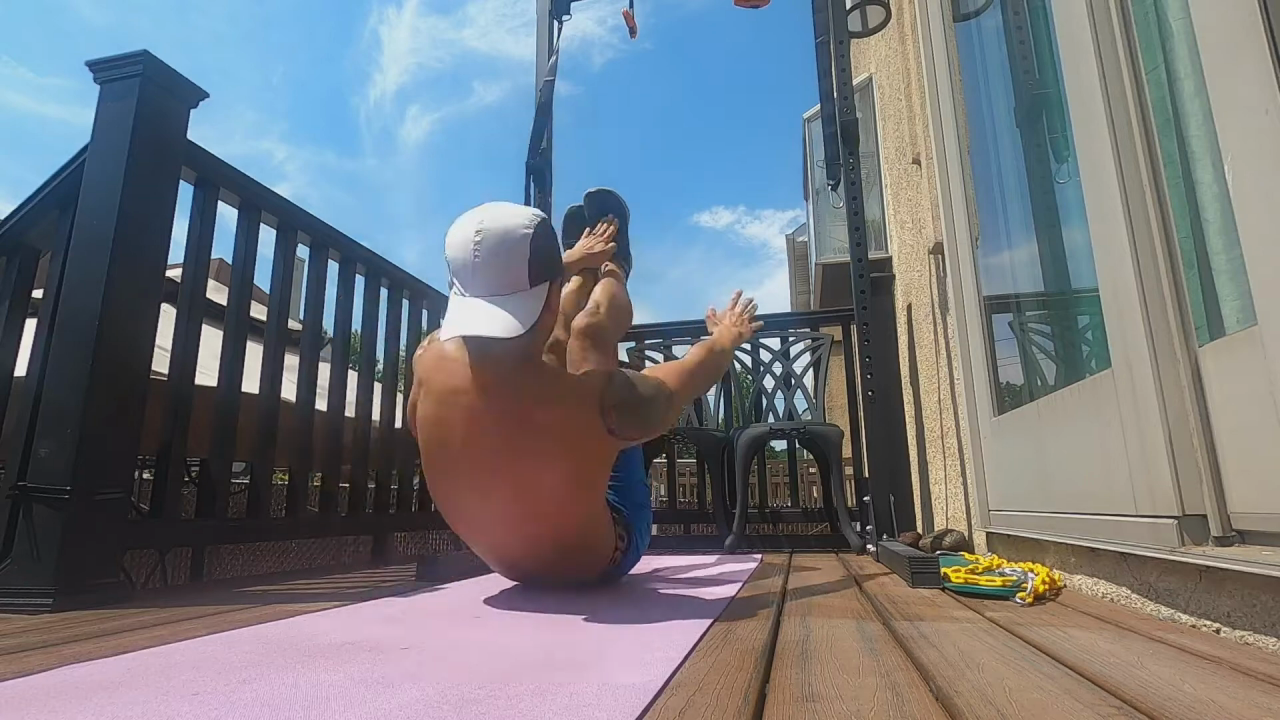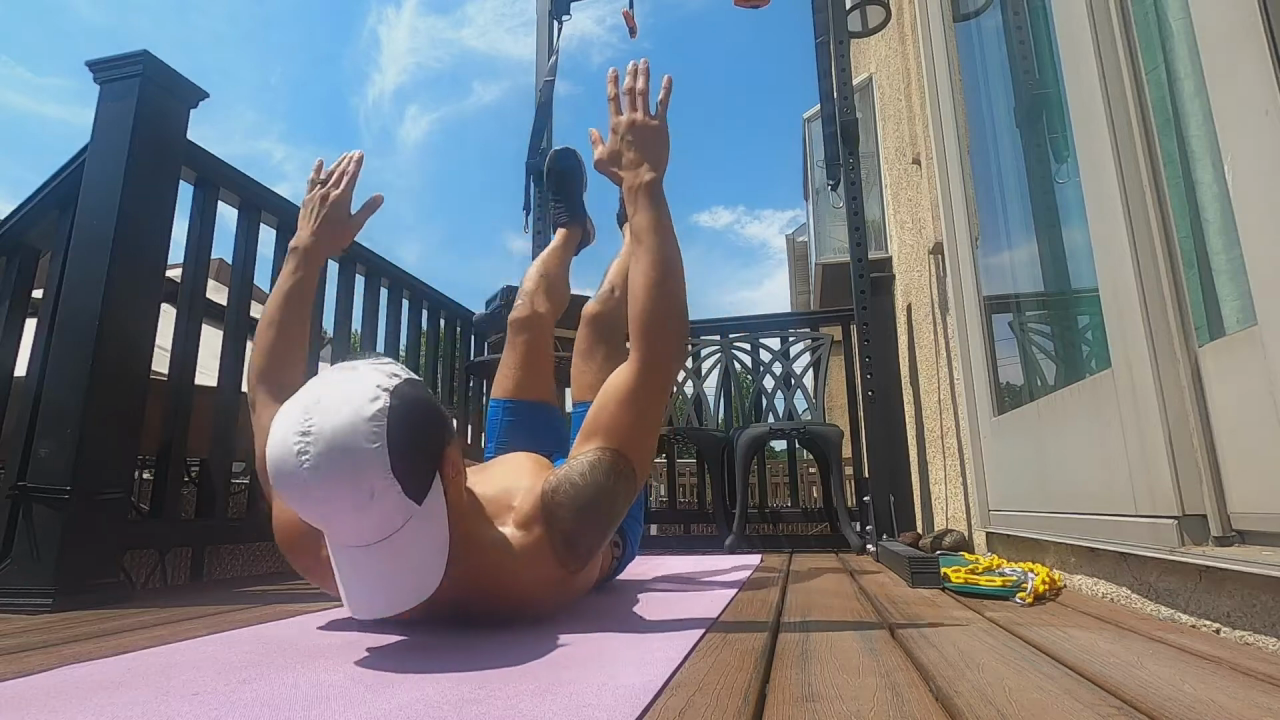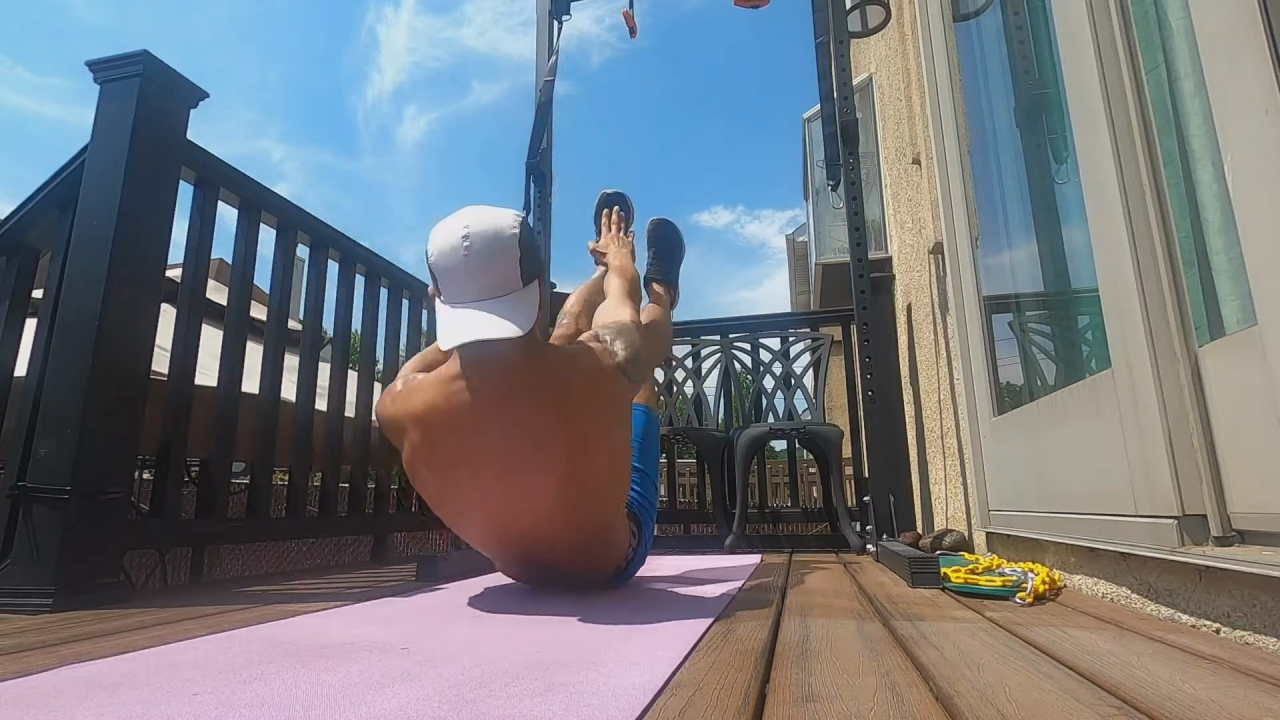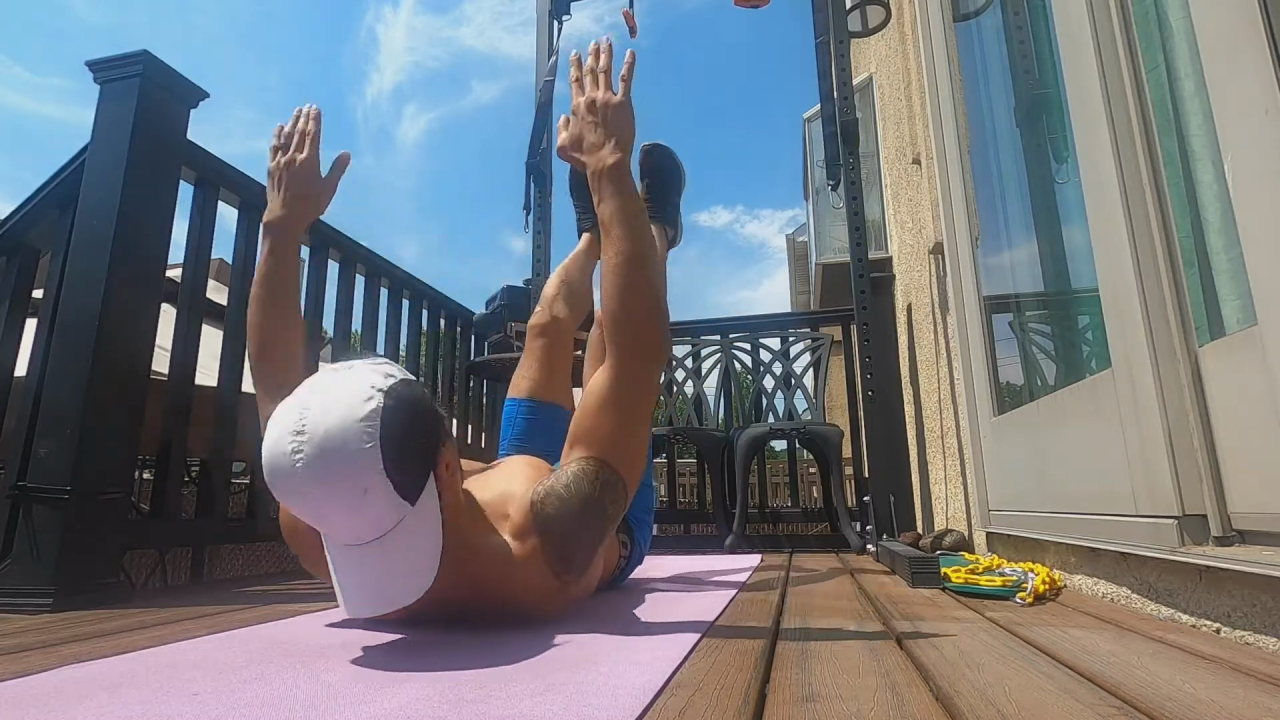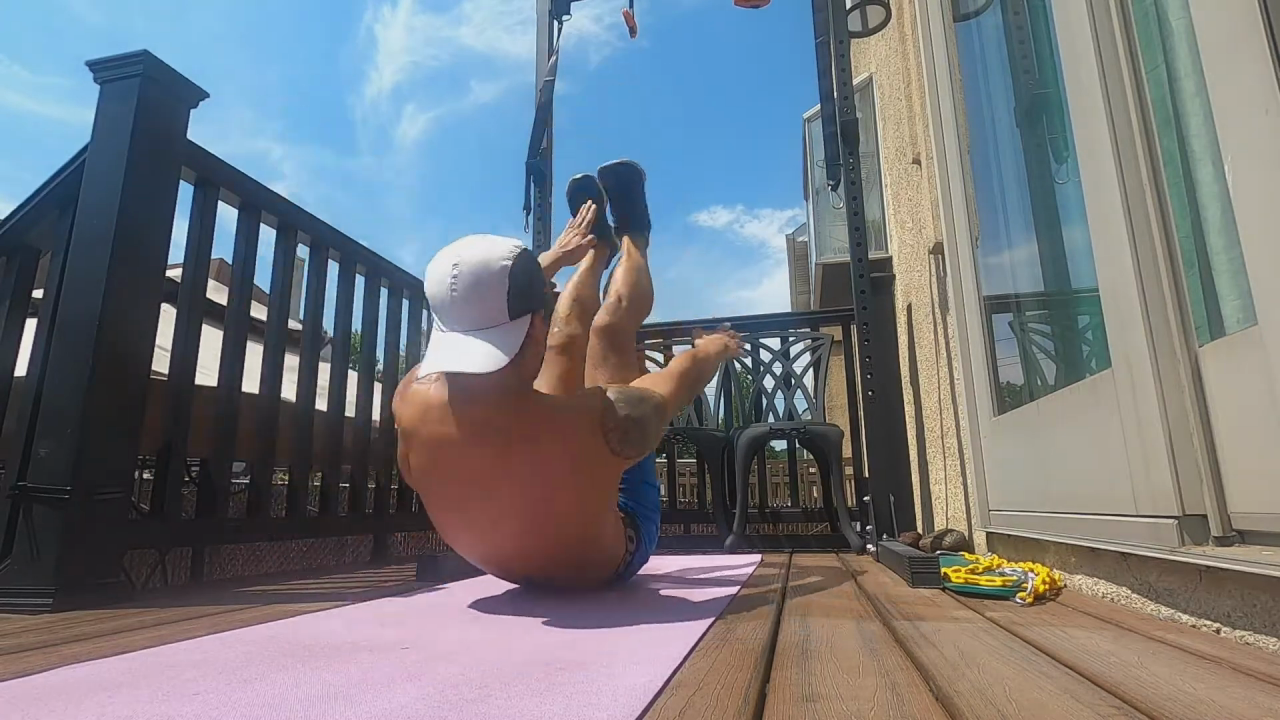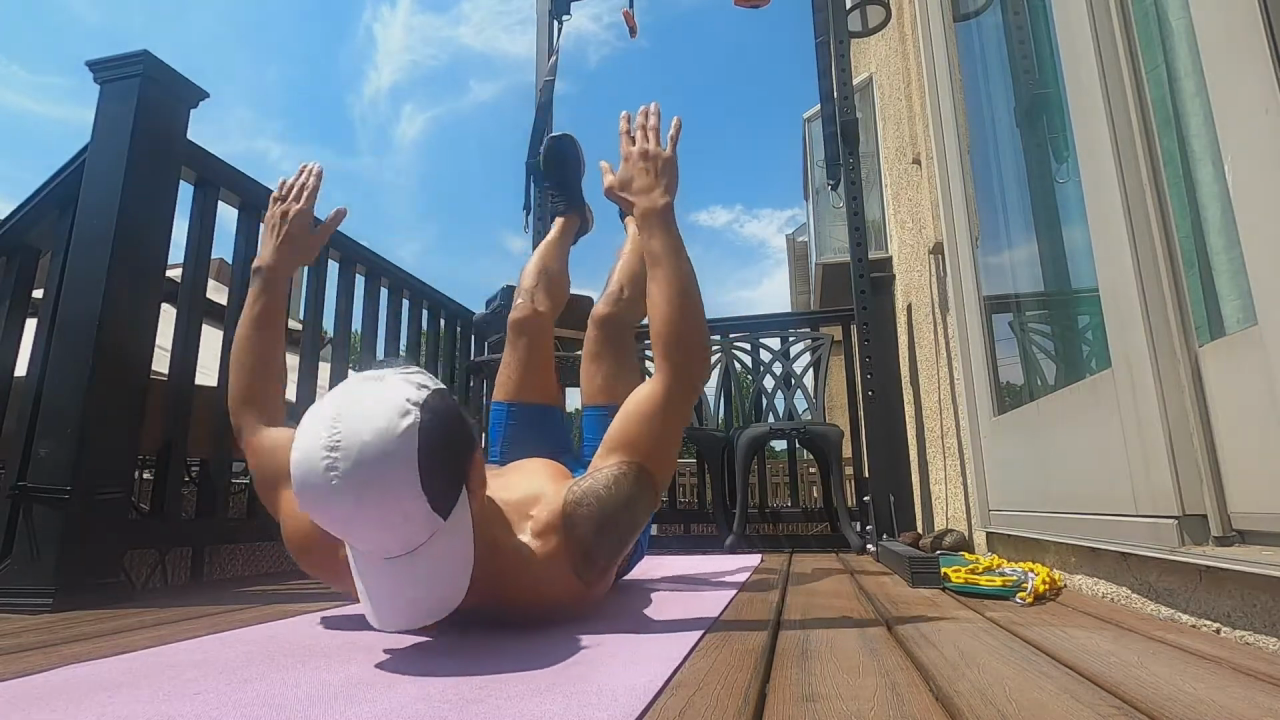
dt=0.7s
person 1, frame 1
left shoulder: (430, 362)
right shoulder: (596, 396)
left elbow: (494, 290)
right elbow: (696, 372)
left wrist: (569, 264)
right wrist: (728, 335)
right hip: (598, 560)
left knee: (556, 341)
right knee: (590, 328)
left ankle: (587, 279)
right ankle: (612, 273)
person 1, frame 2
left shoulder: (306, 540)
right shoulder: (550, 542)
left elbow: (267, 385)
right elbow: (659, 355)
left wrist: (306, 248)
right wrist: (643, 183)
right hip: (592, 545)
left knee: (528, 318)
right knee: (601, 319)
left ankle: (570, 233)
right ankle: (635, 225)
person 1, frame 3
left shoulder: (406, 403)
right shoulder: (601, 361)
right elbow: (623, 298)
right wrist: (620, 260)
right hip: (607, 564)
left ankle: (603, 271)
right ankle: (661, 296)
person 1, frame 4
left shoulder: (314, 531)
right shoulder: (548, 546)
left elbow: (271, 365)
right elbow: (643, 353)
left wrist: (282, 222)
right wrist: (609, 165)
right hip: (608, 539)
left knee: (548, 322)
right knee: (612, 331)
left ankle: (594, 239)
right ankle: (656, 232)
person 1, frame 5
left shoulder: (414, 399)
right shoulder: (596, 420)
left elbow: (473, 309)
right elbow: (681, 377)
left wrist: (550, 261)
right wrist: (717, 347)
right hip: (607, 559)
left knee: (568, 344)
right knee: (610, 328)
left ankle: (598, 249)
right ankle: (630, 239)
person 1, frame 6
left shoulder: (323, 543)
right shoulder: (575, 545)
left elbow: (250, 413)
right elbow: (684, 372)
left wrist: (271, 266)
right wrist: (654, 211)
left knee: (529, 316)
right knee: (609, 320)
left ankle: (568, 219)
right ankle: (636, 220)
